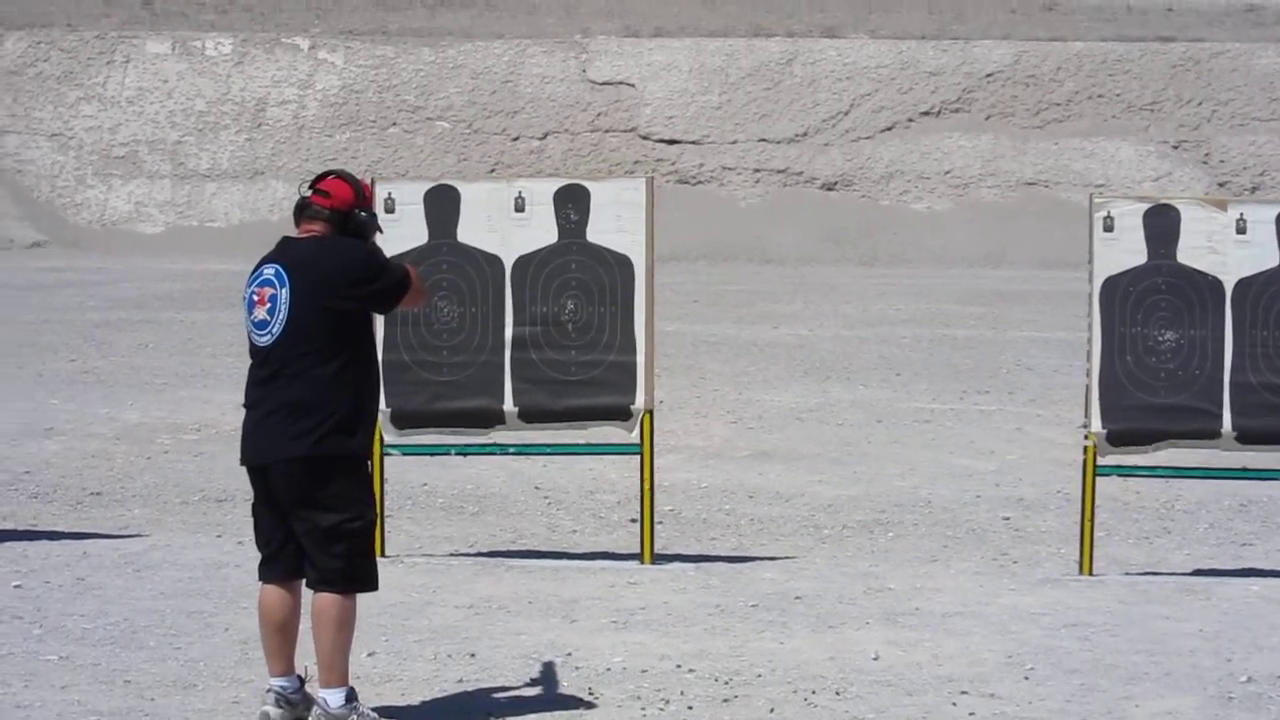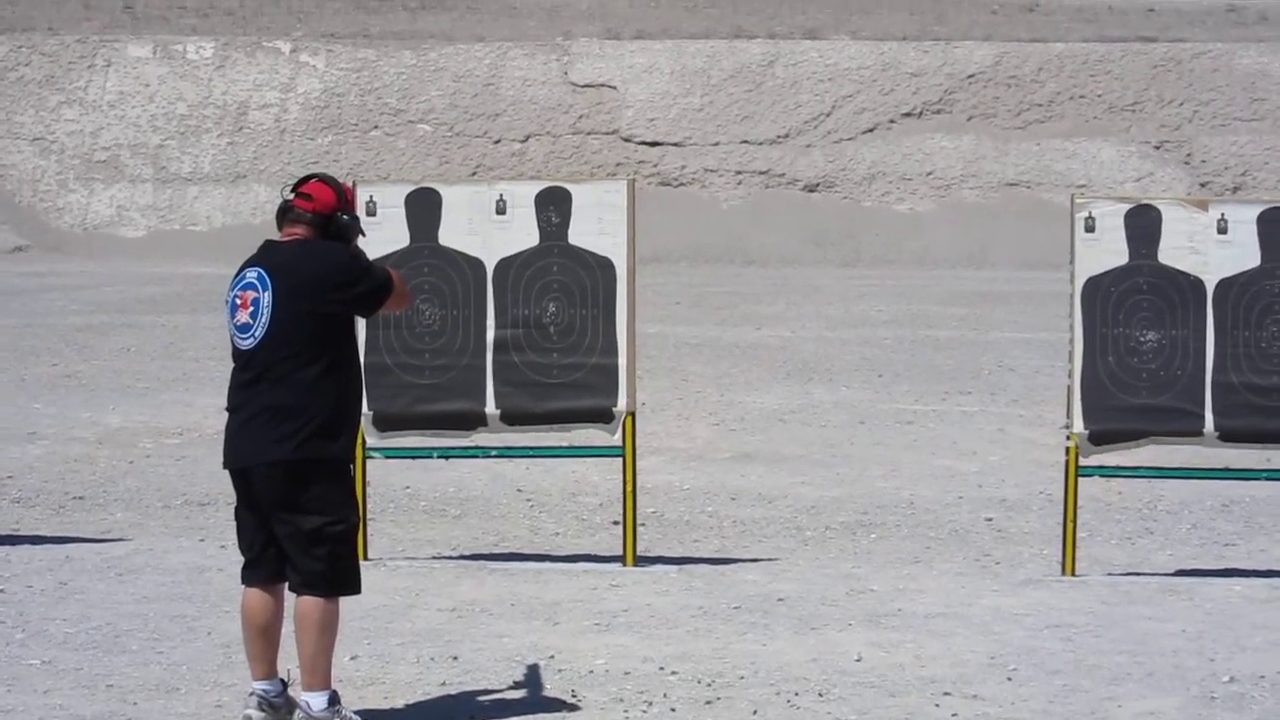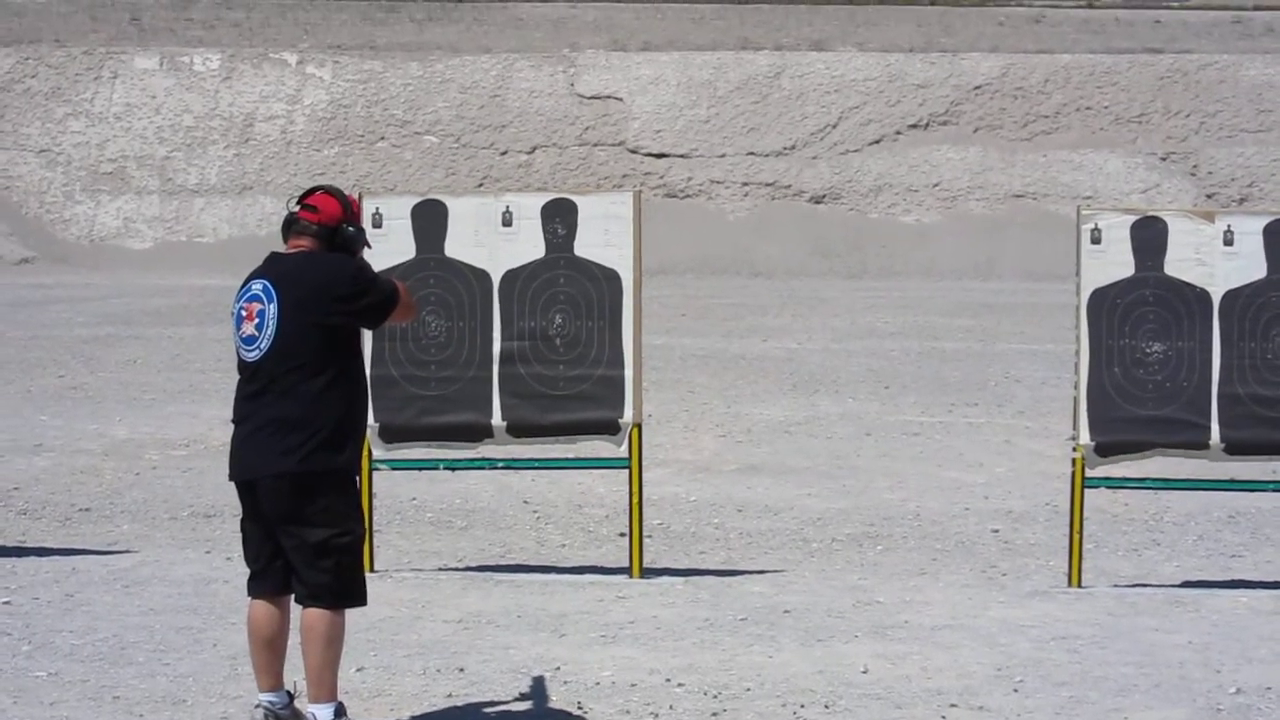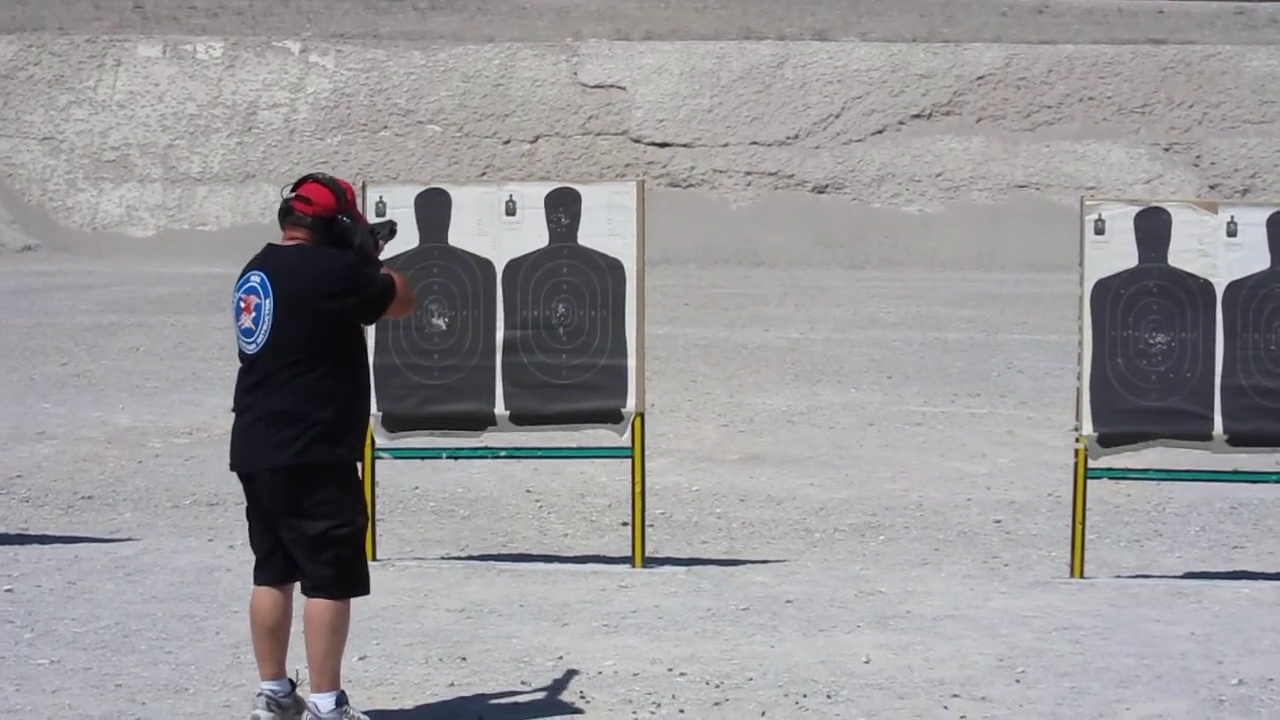
dt=0.4s
person 1, frame 1
left shoulder: (267, 266)
right shoulder: (346, 259)
right elbow: (415, 293)
right wrist: (375, 257)
left hip: (265, 445)
right hip: (322, 449)
left knee: (279, 571)
right knee: (336, 574)
person 1, frame 2
left shoulder: (249, 269)
right shoulder: (329, 262)
right elbow: (397, 296)
right wrist: (358, 261)
left hip: (247, 449)
right hip: (304, 452)
left knee: (262, 574)
right knee: (319, 578)
person 1, frame 3
left shoulder: (255, 282)
right shoulder: (334, 275)
right elbow: (403, 307)
right wrist: (363, 271)
left hip: (253, 461)
right hip: (310, 464)
left knee: (268, 586)
right knee: (324, 590)
person 1, frame 4
left shoulder: (256, 269)
right shoulder: (331, 269)
right elbow: (401, 302)
left wrist: (358, 262)
right wrist: (370, 260)
left hip: (257, 449)
right hip: (310, 454)
left knee: (273, 574)
right knee: (329, 581)
